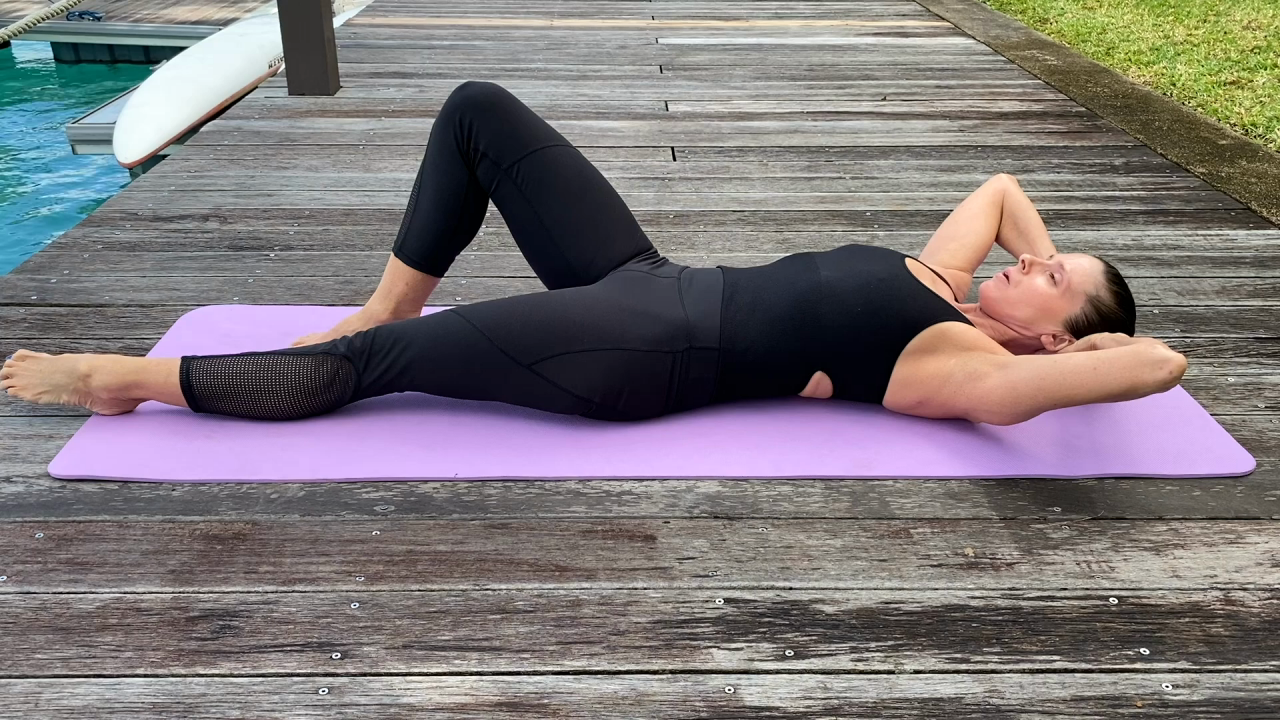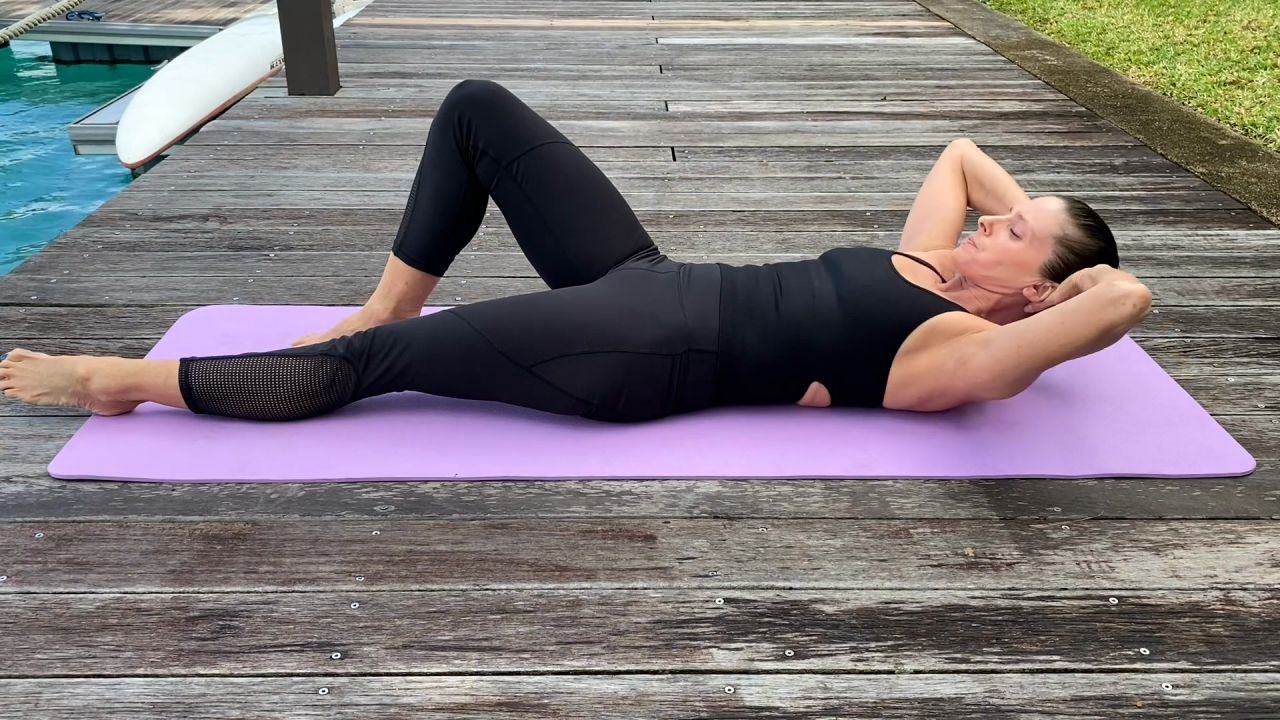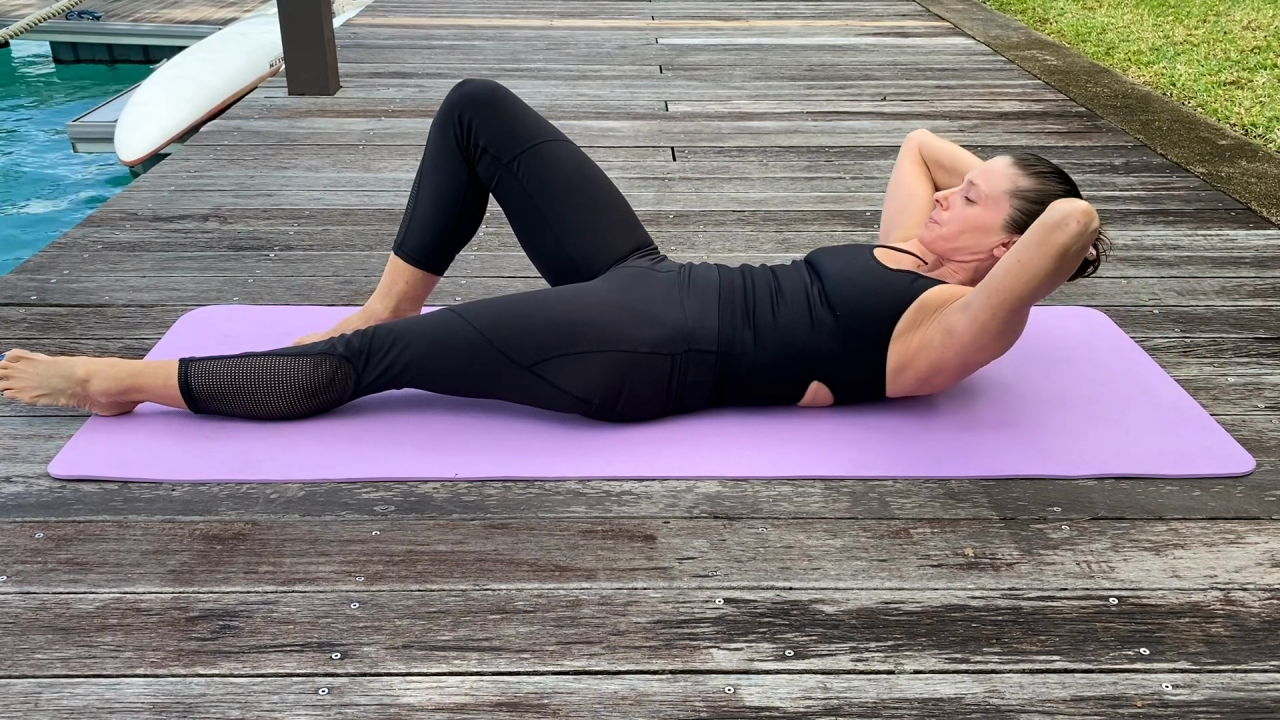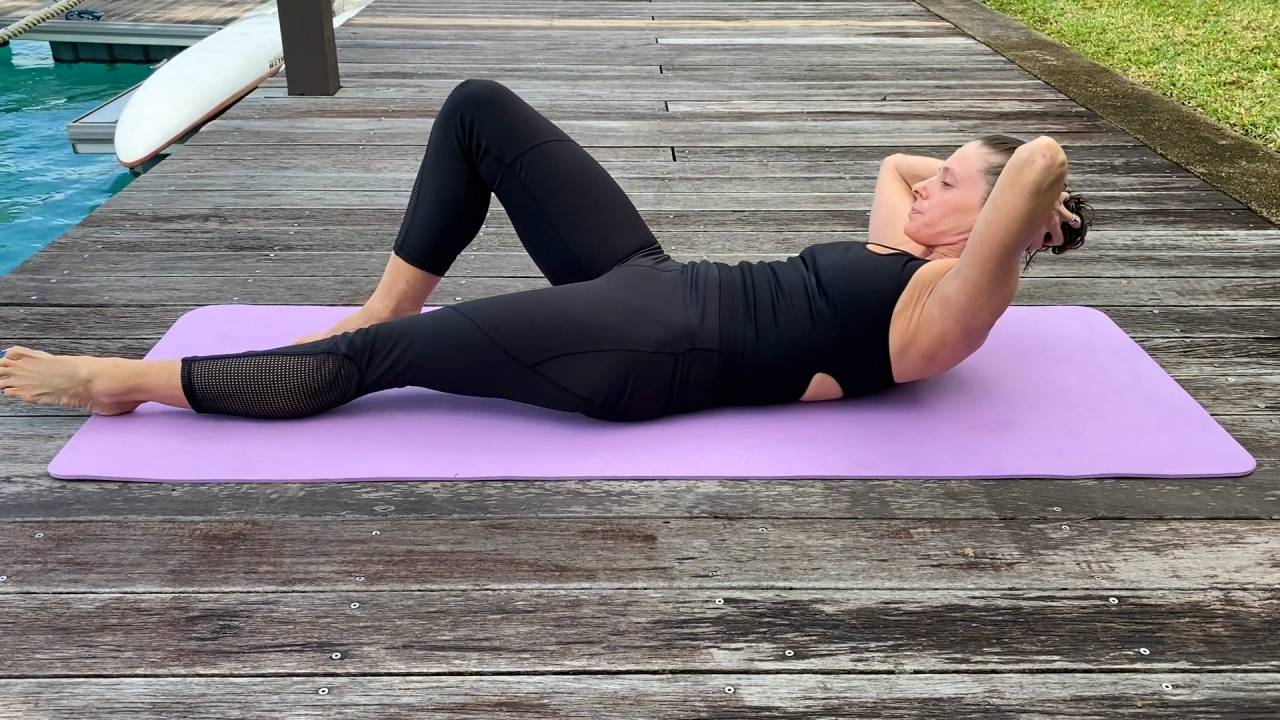
dt=0.7s
person 1, frame 1
left shoulder: (974, 370)
right shoulder: (945, 292)
left elbow: (1157, 363)
right elbow: (1000, 184)
left wrist: (1085, 332)
right wrist: (1060, 272)
left hip: (648, 352)
right hip: (655, 287)
left knee: (369, 364)
right knee: (479, 112)
left ankle: (121, 376)
right ankle: (388, 306)
person 1, frame 2
left shoulder: (964, 357)
right shoulder: (930, 271)
left elbow: (1127, 299)
right elbow: (959, 153)
left wrist: (1081, 281)
right wrist: (1037, 213)
left hip: (643, 354)
right hip: (652, 283)
left knee: (369, 368)
right knee: (477, 108)
left ankle: (125, 380)
right ankle: (385, 307)
person 1, frame 3
left shoulder: (959, 331)
right shoulder: (914, 261)
left elbow: (1074, 218)
right elbow: (920, 141)
left wrist: (1038, 218)
right wrist: (994, 182)
left hip: (645, 355)
right hip: (651, 284)
left knee: (372, 361)
right knee: (475, 108)
left ankle: (120, 379)
right ankle: (384, 307)
person 1, frame 4
left shoulder: (951, 308)
right shoulder: (903, 256)
left elbow: (1042, 159)
right elbow: (891, 160)
left wrist: (1017, 189)
right wrist: (965, 170)
left hip: (645, 354)
right hip: (651, 285)
left knee: (375, 360)
right knee: (479, 108)
left ankle: (121, 381)
right ankle: (386, 305)
